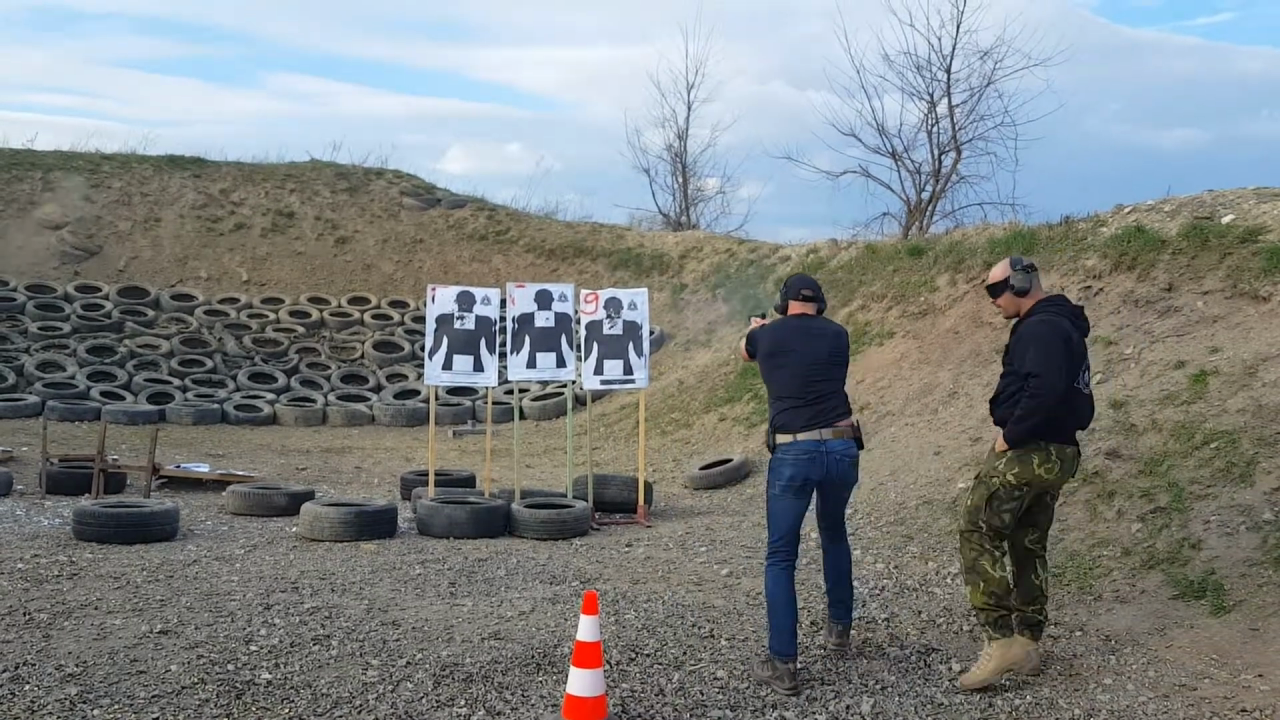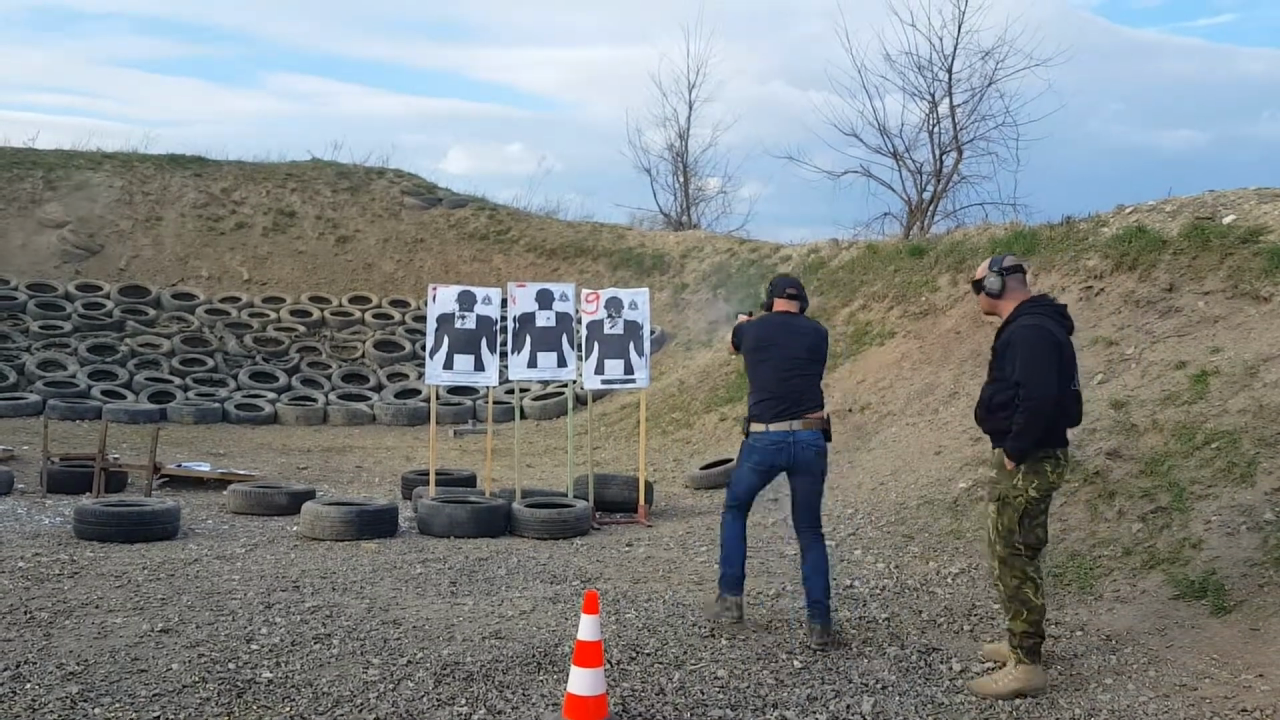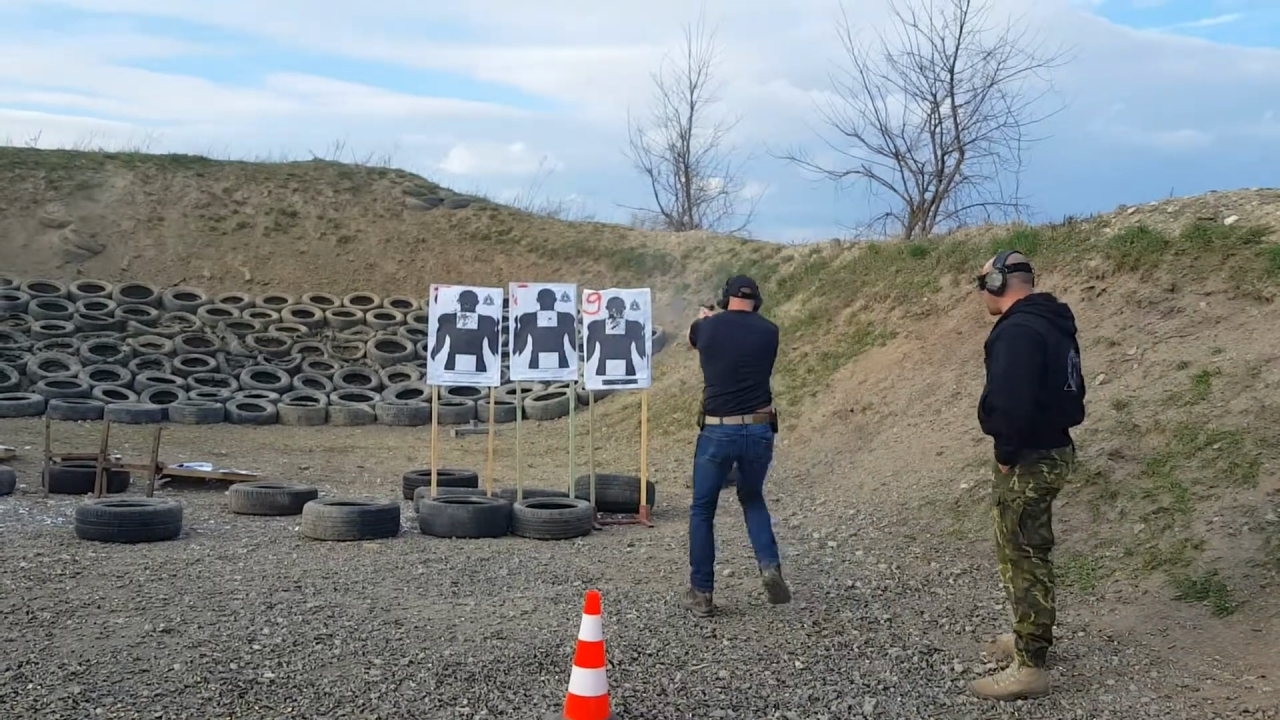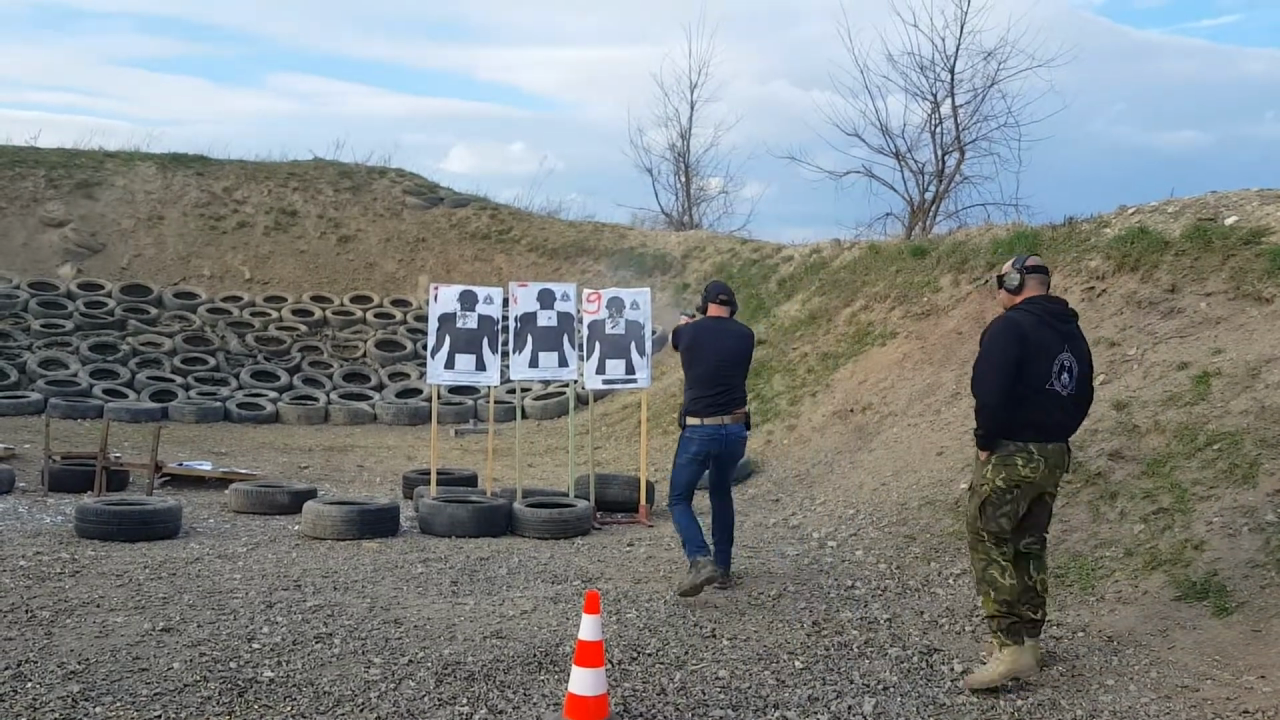
dt=0.4s
person 1, frame 1
left shoulder: (1040, 328)
right shoulder: (1060, 326)
left elbow: (1045, 390)
left wrist: (1011, 434)
left hip: (1026, 453)
right hip: (1056, 453)
left knee: (978, 537)
right knee: (1028, 547)
left ankle: (1003, 642)
right ankle: (1025, 639)
person 1, frame 2
left shoulder: (1028, 332)
right shoulder: (1035, 325)
left elbow: (1038, 401)
left wrist: (1015, 451)
left hip: (1026, 462)
right hip: (1036, 457)
left knee: (1012, 558)
right knee: (1021, 554)
left ankle: (1026, 666)
right ankle: (1022, 644)
person 1, frame 3
left shoulder: (1015, 331)
right shoulder: (1057, 326)
left elbow: (1013, 403)
right elbow: (1071, 391)
left wrist: (1005, 454)
left hip: (1027, 461)
right hip: (1053, 453)
left knee: (1023, 559)
right knee: (1030, 554)
left ankle: (1029, 668)
right ankle: (1027, 642)
person 1, frame 4
left shoulder: (1010, 327)
right shoulder: (1072, 333)
left elbow: (988, 391)
right elbow: (1082, 397)
left wrist: (985, 441)
left hip: (1011, 454)
right hip: (1052, 455)
left knee: (989, 544)
right knee: (1029, 548)
left ankle: (1012, 650)
right ankle: (1027, 641)
person 2, frame 1
left shoulder: (766, 336)
right shoulder: (838, 335)
left elbow: (745, 351)
left hip: (793, 454)
right hip: (841, 449)
left knee: (781, 558)
right knee: (833, 533)
left ankle: (783, 663)
right ankle: (839, 626)
person 2, frame 2
left shoulder: (750, 330)
right shoulder: (818, 333)
left elbow: (732, 345)
left hip: (764, 440)
right hip: (810, 439)
left knee: (734, 512)
right knee: (809, 531)
left ankle: (730, 597)
right ankle: (819, 625)
person 2, frame 3
left shoulder: (706, 327)
right shoulder: (769, 331)
left hip: (718, 432)
right hip: (759, 431)
left knee: (702, 510)
right knee: (753, 501)
left ankle: (701, 593)
right ankle: (770, 569)
person 2, frame 4
left shoulder: (688, 332)
right shoulder: (745, 335)
left hip: (698, 431)
right hip: (735, 430)
left knee: (679, 499)
right knee: (721, 493)
left ankle: (701, 561)
right ankle: (722, 569)
